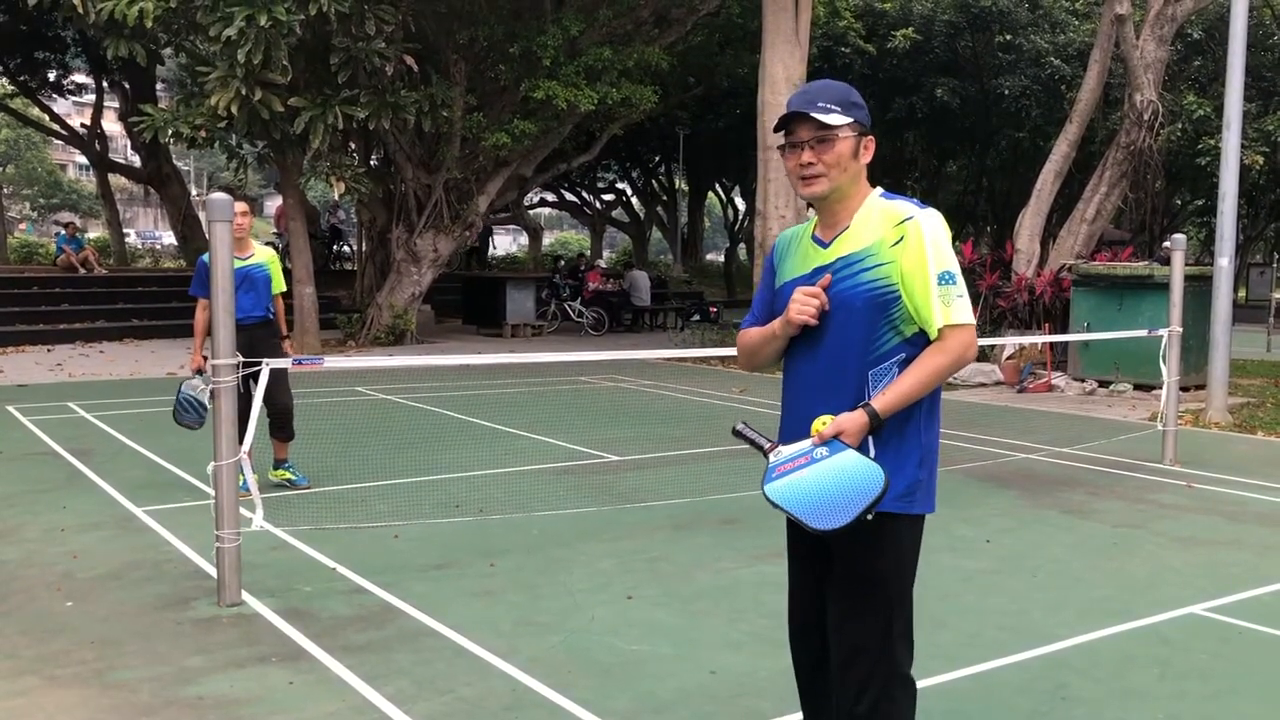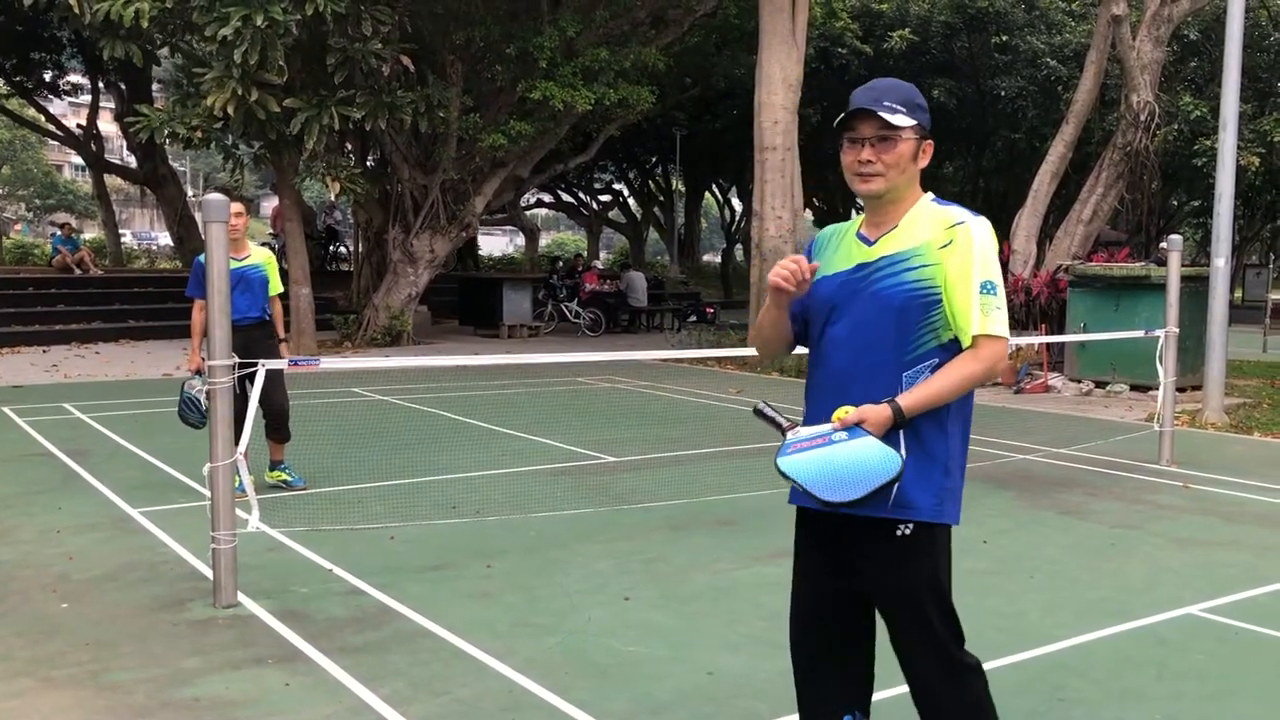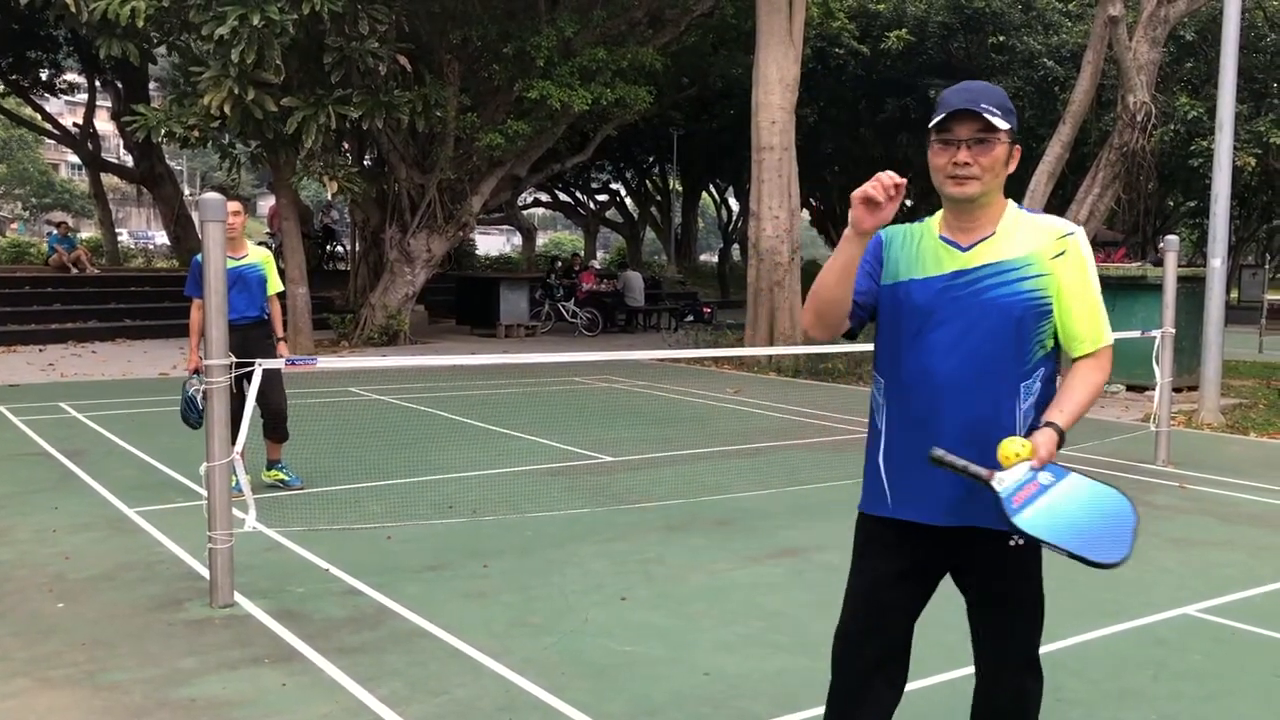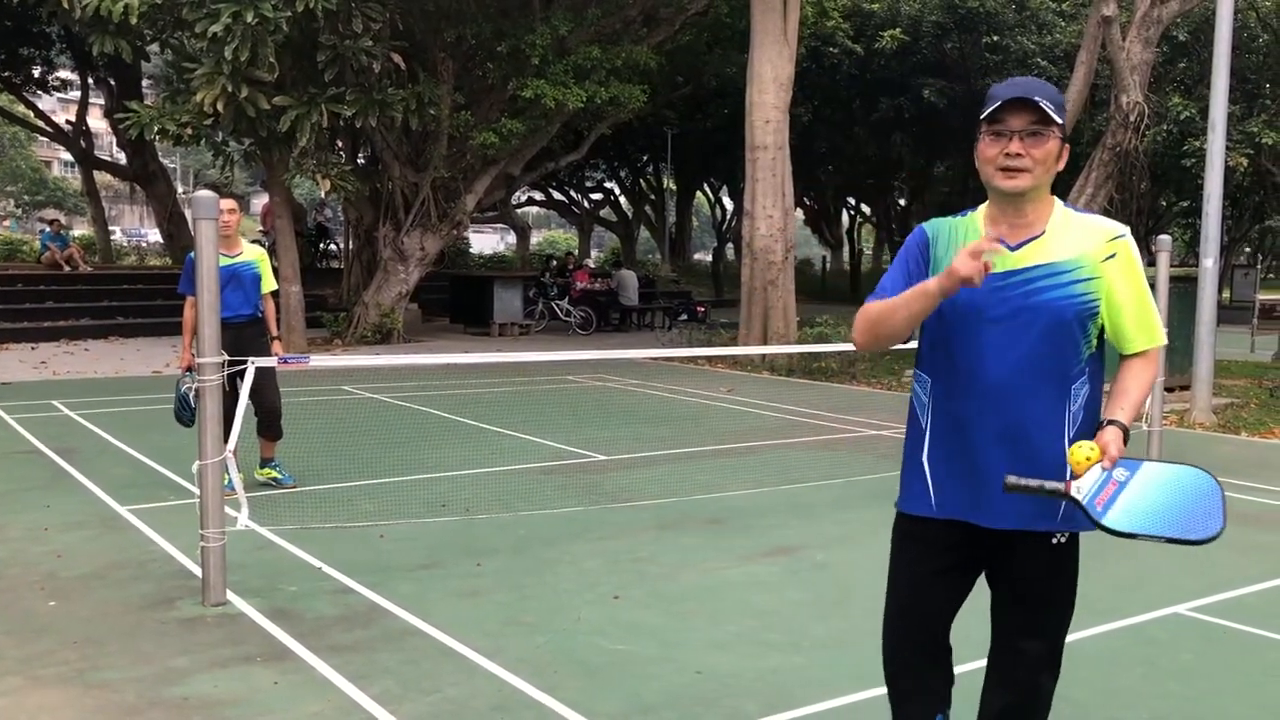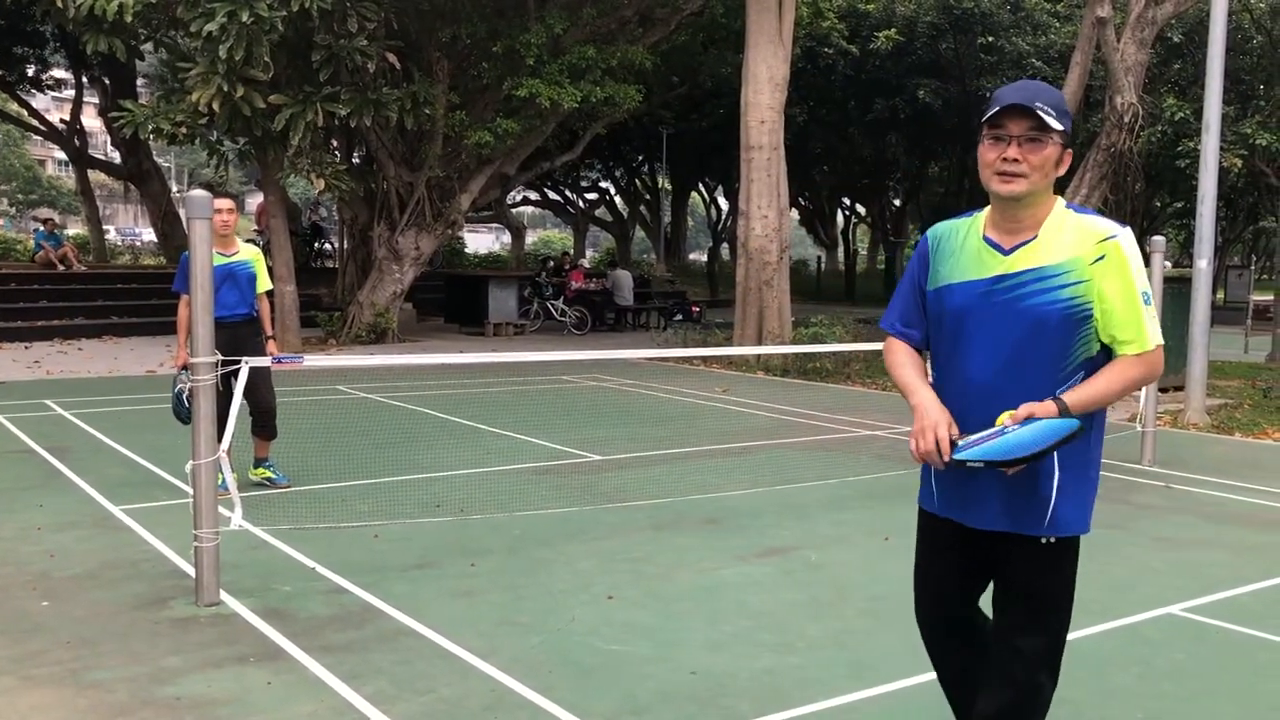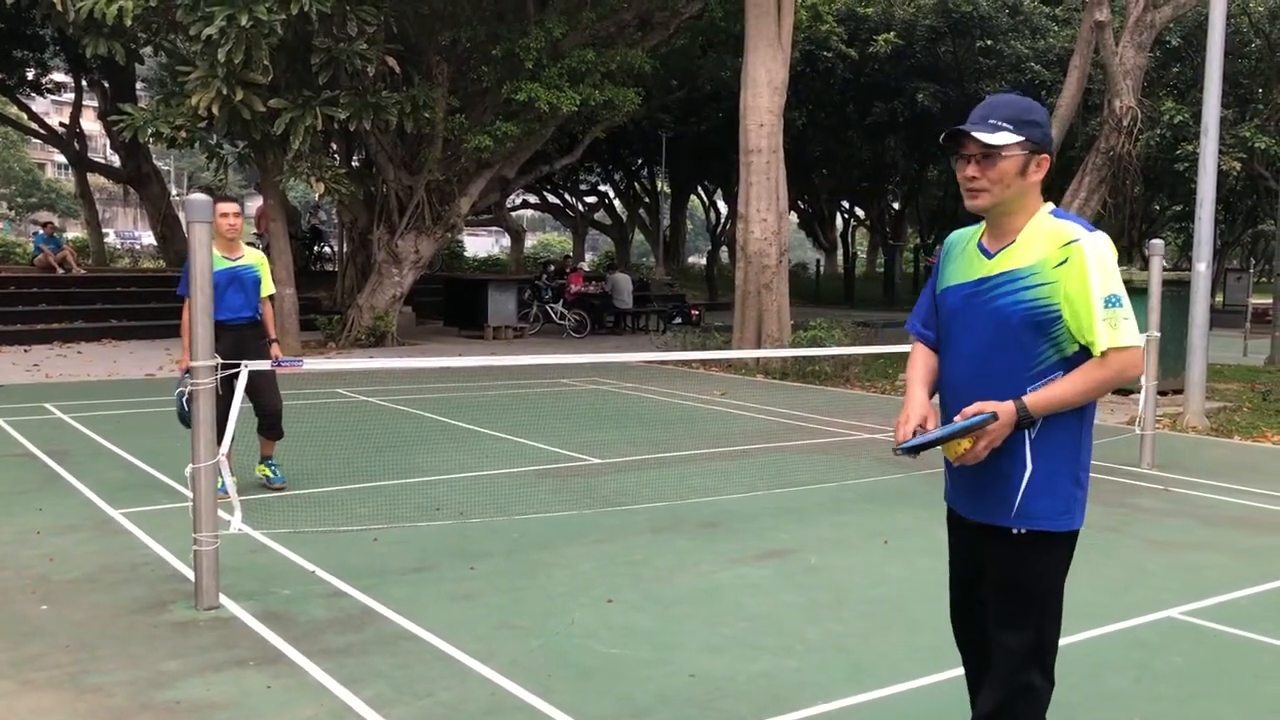
dt=0.4s
person 1, frame 1
left shoulder: (912, 226)
right shoulder: (787, 246)
left elbow: (958, 341)
right elbow: (750, 353)
left wrist: (868, 414)
right wrist: (784, 325)
left hip: (882, 483)
left knee: (870, 655)
right knee: (815, 646)
person 1, frame 2
left shoulder: (958, 232)
right shoulder: (826, 243)
left elbow: (990, 351)
right elbow: (769, 346)
left wrist: (892, 410)
right wrist: (778, 296)
left hip: (908, 493)
left knee: (933, 653)
right knee: (820, 645)
person 1, frame 3
left shoulder: (1056, 242)
right shoulder: (894, 244)
left elbow: (1093, 354)
right elbow: (819, 327)
left wrist: (1050, 428)
right wrist: (858, 233)
left hip: (1001, 501)
right hip: (898, 497)
left knee: (1007, 666)
right knee: (863, 649)
person 1, frame 4
left shoulder: (1104, 244)
right shoulder: (935, 240)
left elbow: (1141, 352)
right elbow: (869, 332)
left wrist: (1113, 424)
right wrist: (942, 283)
left hip: (1042, 499)
right hip: (936, 492)
left knee: (1024, 662)
right knee: (909, 637)
person 1, frame 5
left shoulder: (1101, 244)
right shoulder: (940, 242)
left elbow: (1143, 358)
right elbow: (901, 341)
left wrist: (1058, 410)
right wrist: (924, 402)
left hip: (1043, 499)
right hip: (950, 490)
left knee: (1023, 658)
right knee: (943, 626)
person 1, frame 6
left shoulder: (1076, 246)
right shoulder: (956, 248)
left elbow: (1123, 360)
right elbow: (927, 341)
left wrist: (1019, 411)
right wrist: (919, 398)
left hip: (1037, 496)
right hip: (970, 487)
left knee: (1018, 652)
right knee: (976, 633)
person 2, frame 1
left shoulder: (269, 256)
right shoulder: (209, 261)
right elbow: (203, 308)
left wrist: (284, 337)
right wrist: (197, 351)
left hip: (265, 335)
right hip: (230, 339)
left knee: (281, 404)
right knee: (237, 409)
left ankle: (281, 467)
right ankle: (244, 472)
person 2, frame 2
left shoulder: (265, 256)
right shoulder: (206, 262)
right elbow: (200, 309)
left wrist: (282, 341)
right wrist: (195, 352)
left hip: (262, 337)
right hip: (227, 340)
left knee: (277, 405)
right knee: (234, 410)
left ankle: (277, 468)
right ankle: (241, 474)
person 2, frame 3
left shoulder: (263, 256)
right shoulder: (204, 261)
right elbow: (198, 308)
left wrist: (281, 339)
right wrist: (193, 351)
left hip: (260, 336)
right hip: (224, 340)
left knee: (275, 405)
right knee: (230, 410)
left ankle: (274, 467)
right ankle: (237, 473)
person 2, frame 4
left shoulder: (258, 254)
right shoulder: (198, 259)
right elbow: (191, 306)
left wrist: (275, 338)
right wrist: (186, 349)
left hip: (254, 335)
right hip: (218, 337)
left knee: (270, 404)
right knee: (223, 409)
left ankle: (268, 466)
right ankle: (230, 471)
person 2, frame 5
left shoulder: (253, 254)
right shoulder: (194, 257)
right elbow: (186, 304)
left wrist: (270, 338)
right wrist: (182, 348)
left hip: (249, 334)
right hip: (213, 336)
left knee: (265, 403)
right knee: (217, 408)
left ankle: (261, 466)
right ankle: (223, 471)
person 2, frame 6
left shoulder: (258, 258)
right elbow: (190, 308)
left wrist: (273, 341)
right wrist: (186, 351)
left hip: (253, 337)
right hip: (218, 339)
left knee: (271, 405)
right knee: (220, 412)
left ankle: (267, 463)
right ankle: (223, 473)
